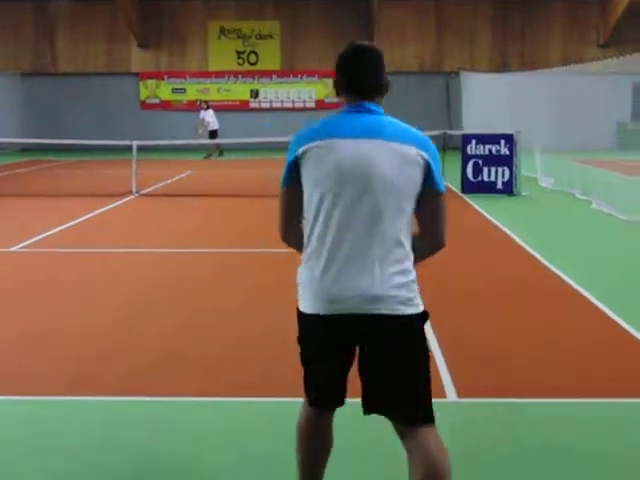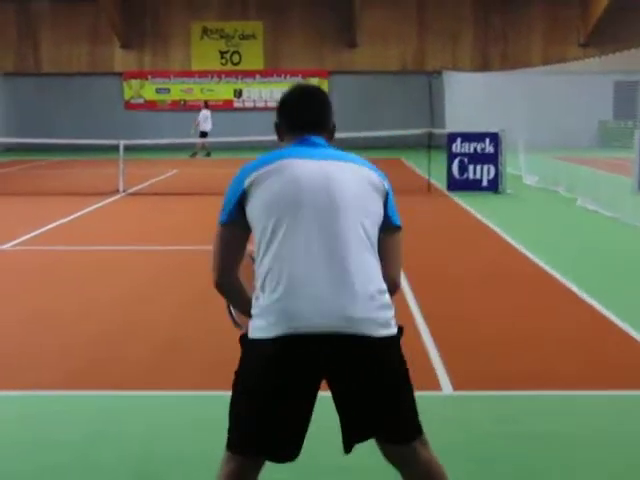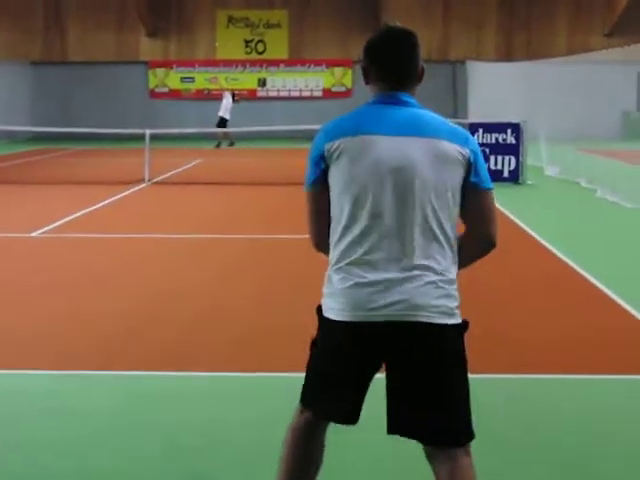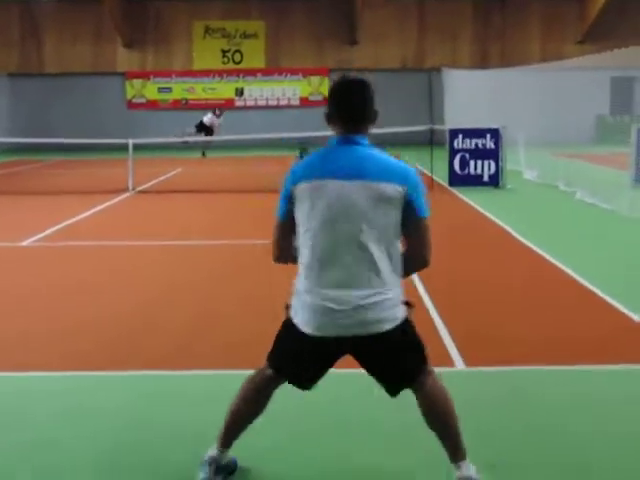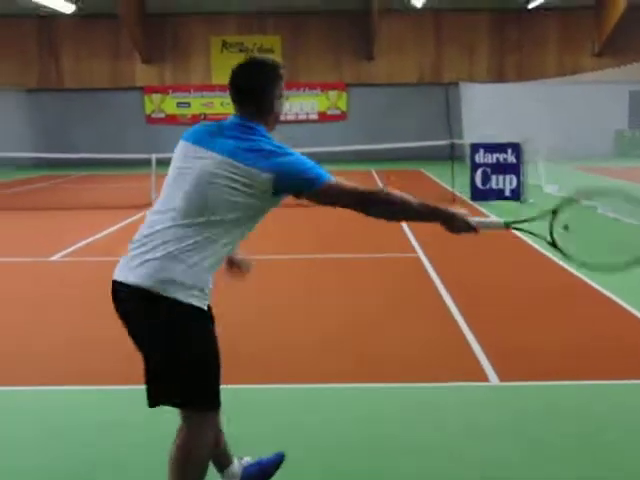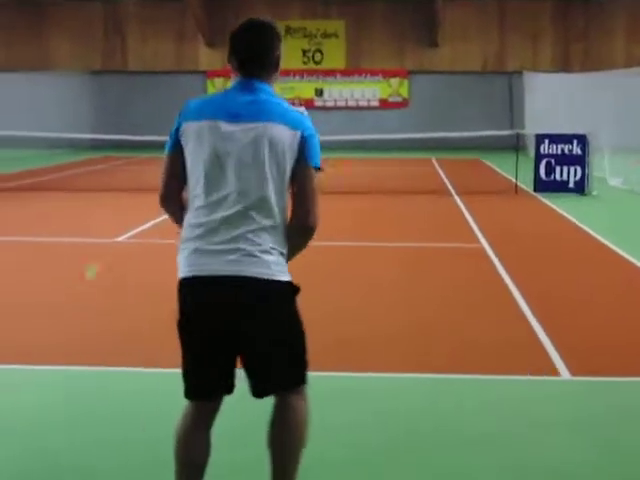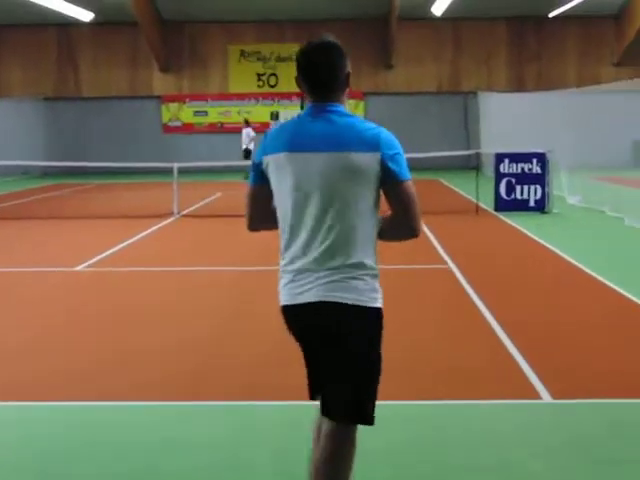
dt=0.7s
person 1, frame 1
left shoulder: (308, 142)
right shoulder: (419, 146)
left elbow: (289, 232)
right elbow: (433, 238)
left hip: (321, 302)
right hip: (394, 305)
left knee: (318, 408)
right knee: (417, 426)
person 1, frame 2
left shoulder: (253, 173)
right shoulder: (371, 174)
left elbow: (223, 276)
right elbow: (391, 278)
left hip: (279, 330)
right hip: (367, 327)
person 1, frame 3
left shoulder: (332, 137)
right shoulder: (459, 141)
left elbow: (320, 235)
right elbow: (484, 238)
left hip: (348, 308)
right hip: (430, 313)
left knee: (312, 416)
person 1, frame 4
left shoulder: (300, 174)
right shoulder: (402, 176)
left elbow: (281, 253)
right elbow: (420, 257)
left hip: (313, 316)
right hip: (379, 316)
left knee: (267, 377)
right knee: (424, 381)
person 1, frame 5
left shoulder: (195, 135)
right shoulder: (278, 161)
right elbow: (365, 198)
right wrist: (439, 214)
left hip: (131, 279)
right hip: (172, 292)
left knee: (199, 400)
right knee: (198, 414)
person 1, frame 6
left shoulder: (192, 113)
right shoulder: (296, 124)
left elbow: (169, 198)
right elbow: (306, 220)
left hip: (197, 275)
right hip: (262, 277)
left knee: (202, 402)
right knee: (290, 393)
person 1, frame 7
left shoulder: (273, 142)
right shoulder: (377, 141)
left elbow: (255, 220)
right elbow: (409, 225)
left hip: (296, 296)
right hip: (352, 297)
left knee: (337, 410)
right knee: (340, 420)
